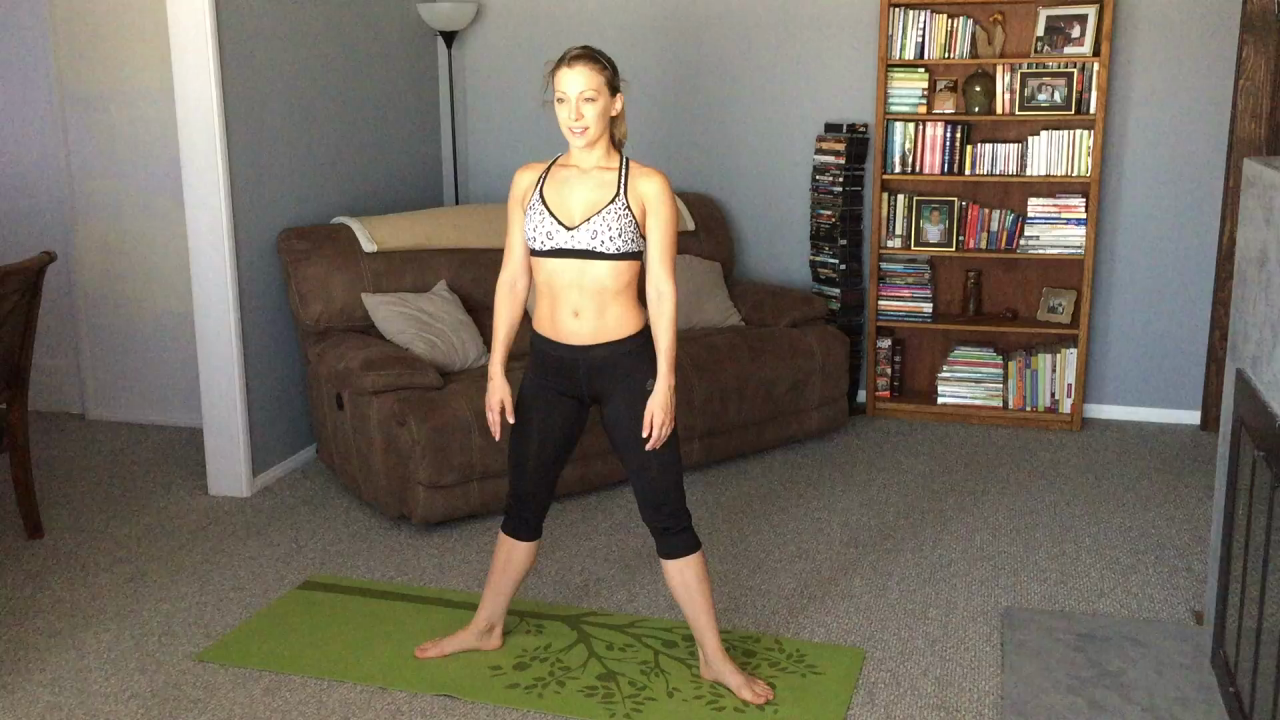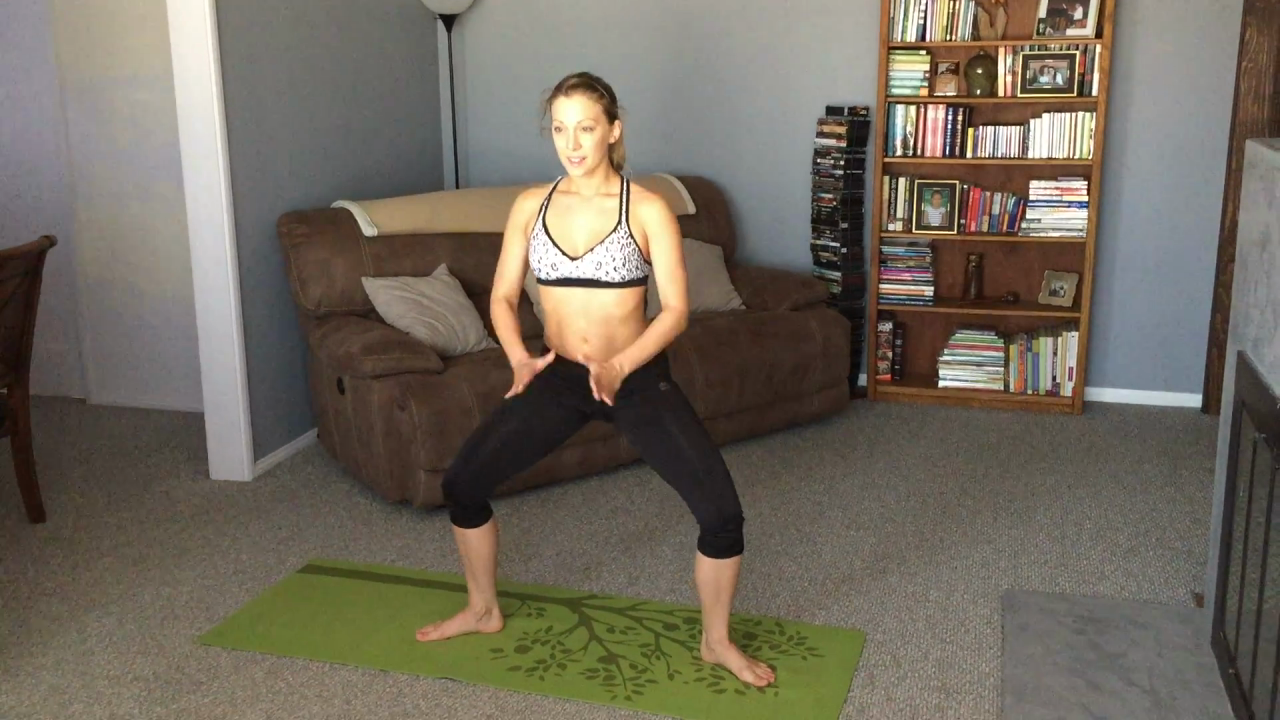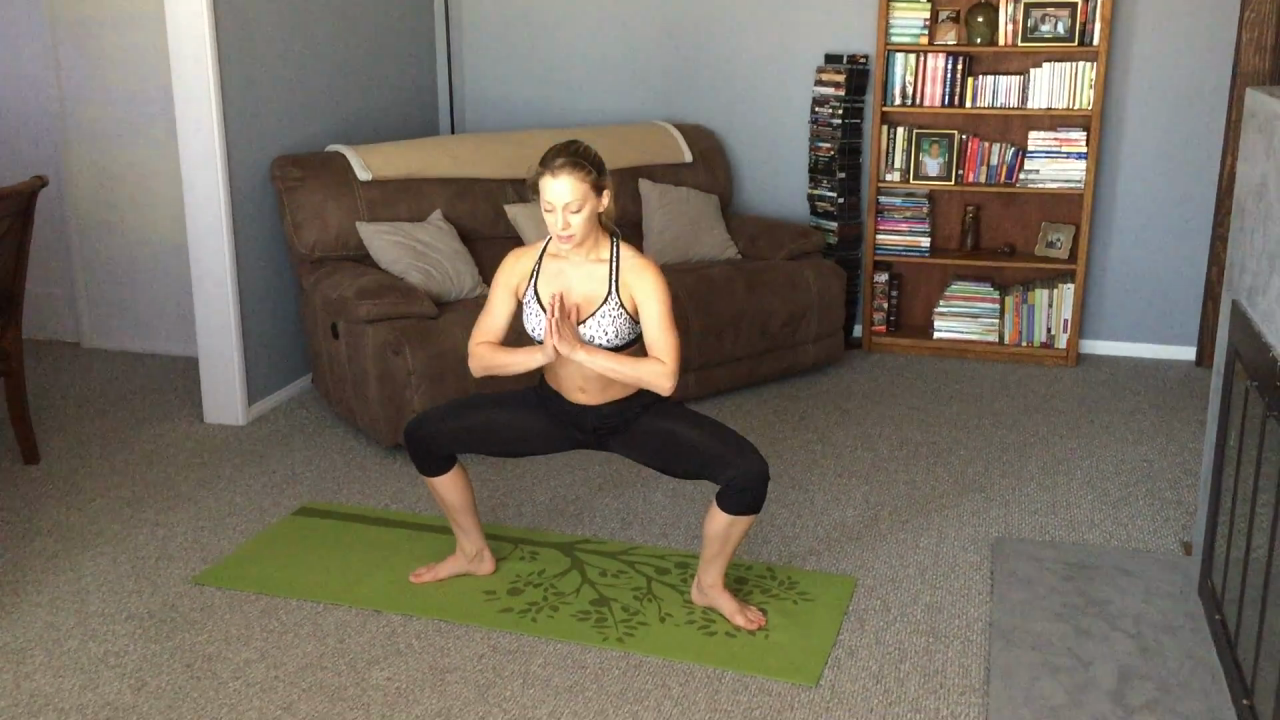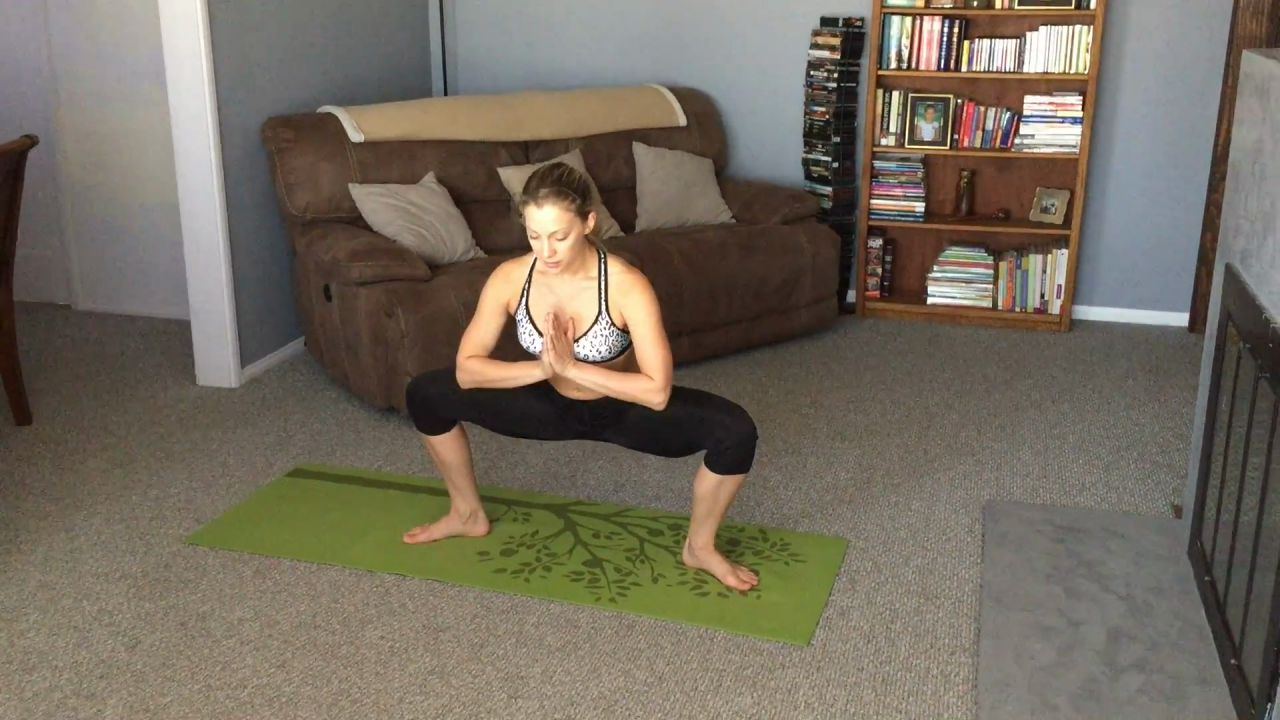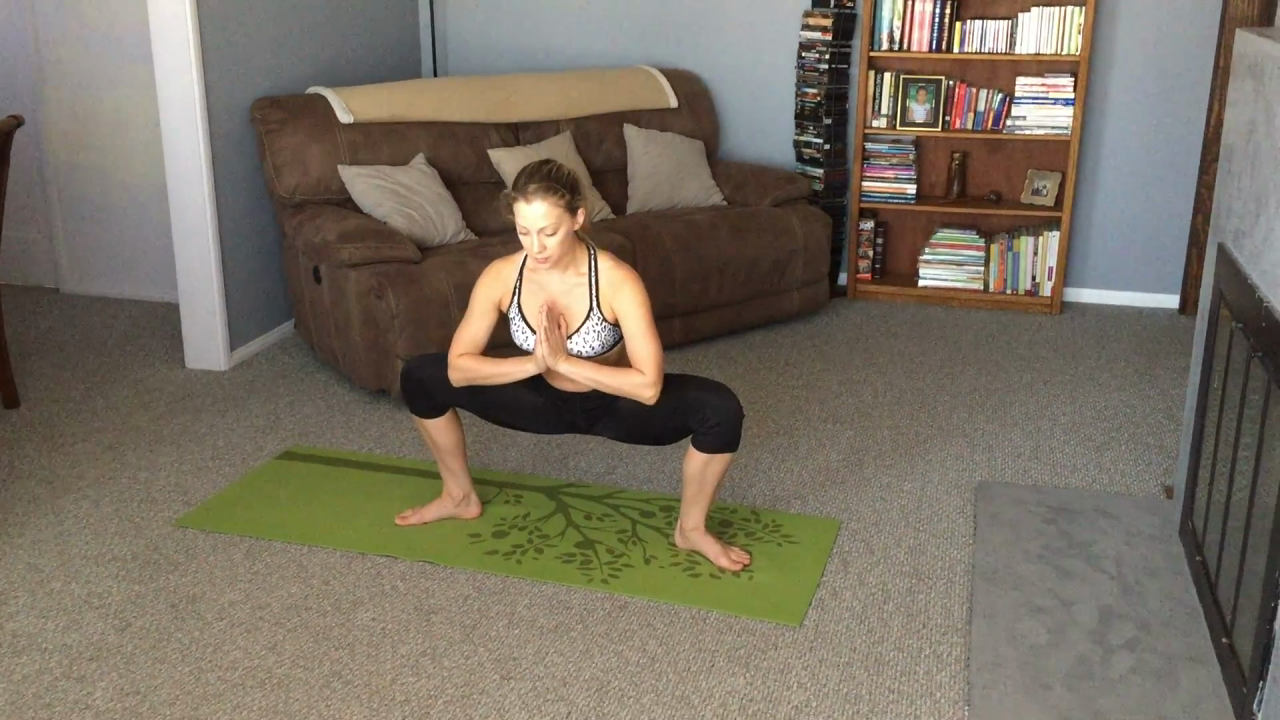
dt=1s
person 1, frame 1
left shoulder: (647, 186)
right shoulder: (529, 180)
left elbow: (662, 289)
right elbow: (512, 280)
left wrist: (665, 382)
right wrist: (497, 369)
left hip: (626, 365)
right hip: (550, 366)
left knee: (665, 512)
right knee: (525, 501)
left ankle: (714, 657)
right ankle: (485, 627)
person 1, frame 2
left shoulder: (648, 209)
right shoulder: (530, 205)
left elbow: (675, 310)
right elbow: (502, 297)
left wrist: (619, 363)
right wrist: (520, 356)
left hip: (638, 381)
right hip: (556, 380)
left knee: (722, 512)
right knee: (462, 485)
left ankle: (716, 641)
right ankle: (482, 610)
person 1, frame 3
left shoulder: (637, 272)
right shoulder: (520, 264)
left elbow: (665, 377)
right elbow: (478, 357)
left wrist: (578, 350)
right wrist: (544, 353)
left hip: (634, 414)
right hip: (553, 408)
left knee: (749, 473)
right knee: (424, 435)
left ankle: (708, 584)
right ankle: (473, 553)
person 1, frame 4
left shoulder: (626, 285)
right shoulder: (510, 278)
left elbow: (658, 392)
right elbow: (466, 370)
left wrist: (571, 367)
right wrist: (541, 368)
left hip: (622, 410)
right hip: (552, 405)
left knee: (735, 431)
right knee: (426, 394)
left ankle: (699, 546)
right ankle: (468, 513)
person 1, frame 5
left shoulder: (616, 279)
right shoulder: (501, 275)
left elbow: (649, 386)
right elbow: (458, 368)
left wrist: (564, 361)
right wrist: (535, 362)
left hip: (613, 405)
right hip: (545, 400)
left knee: (721, 410)
right knee: (421, 376)
left ankle: (690, 528)
right ankle: (460, 497)
